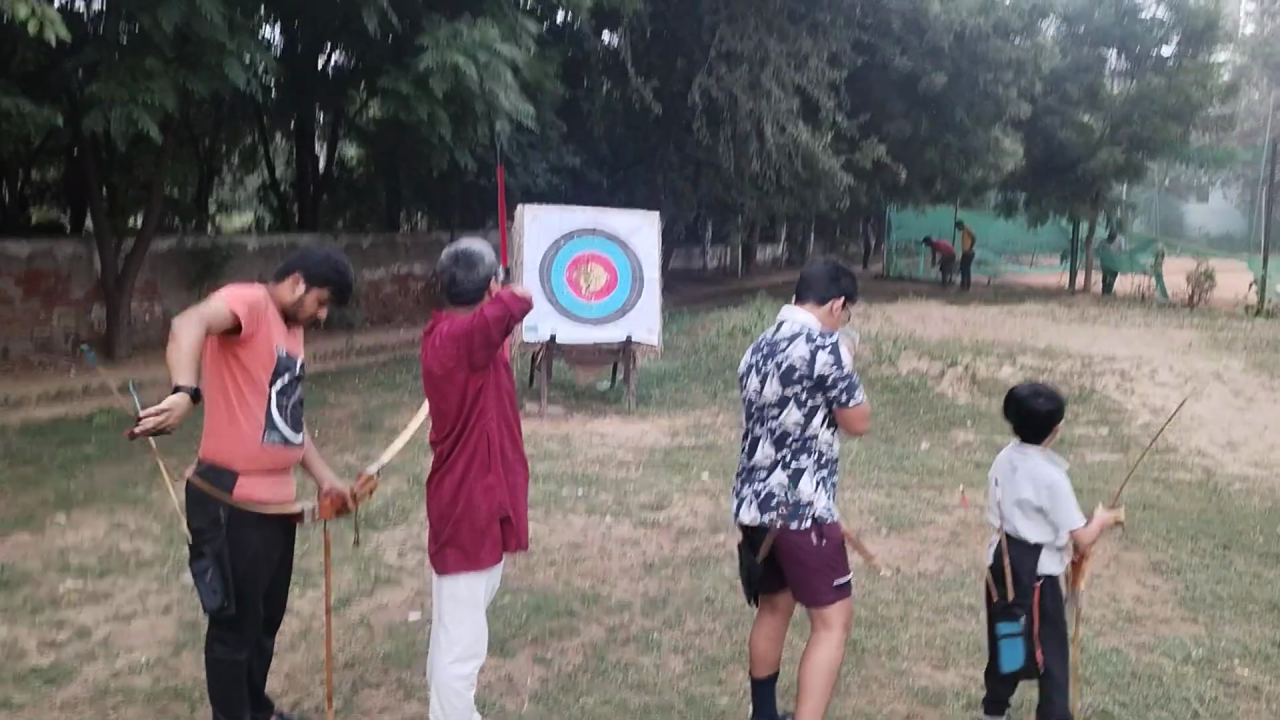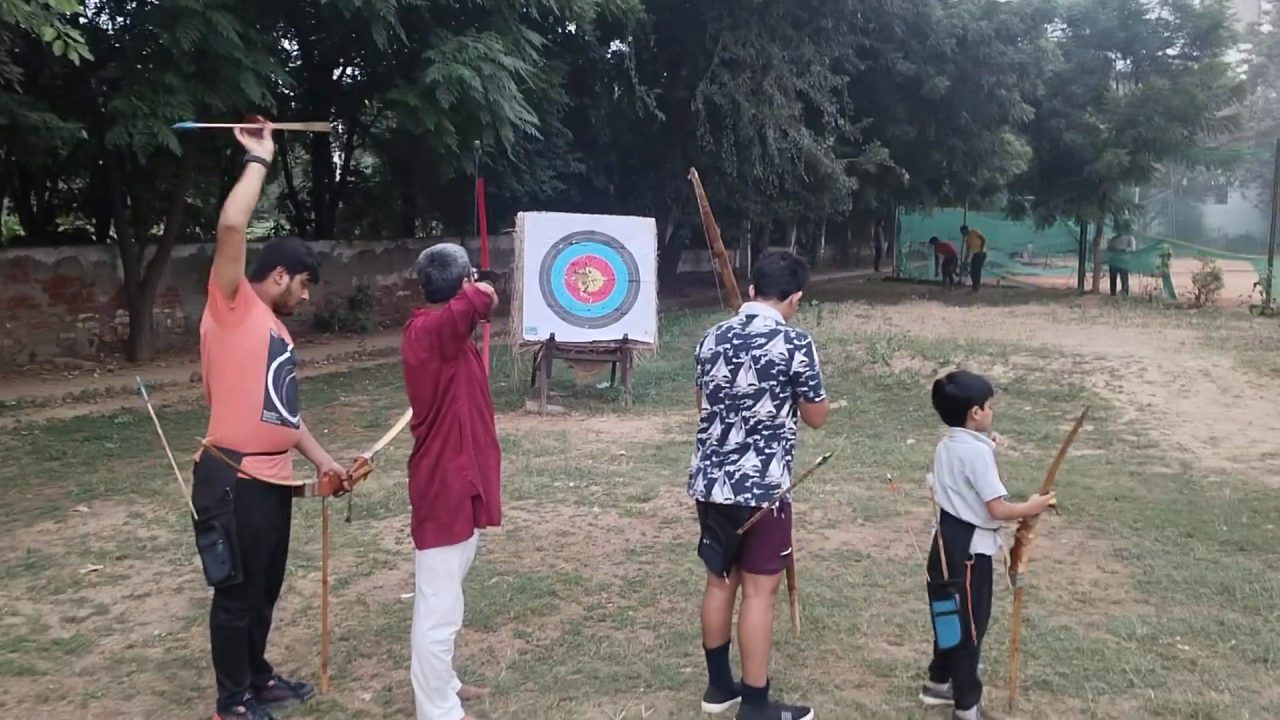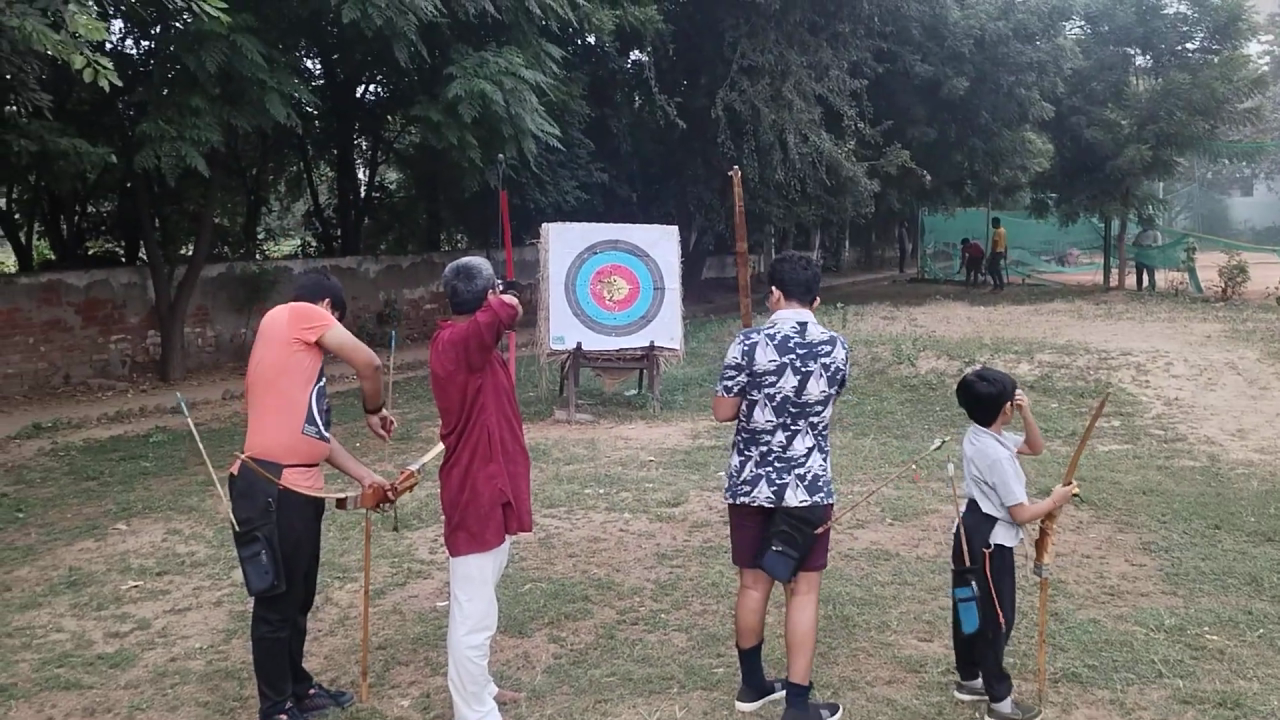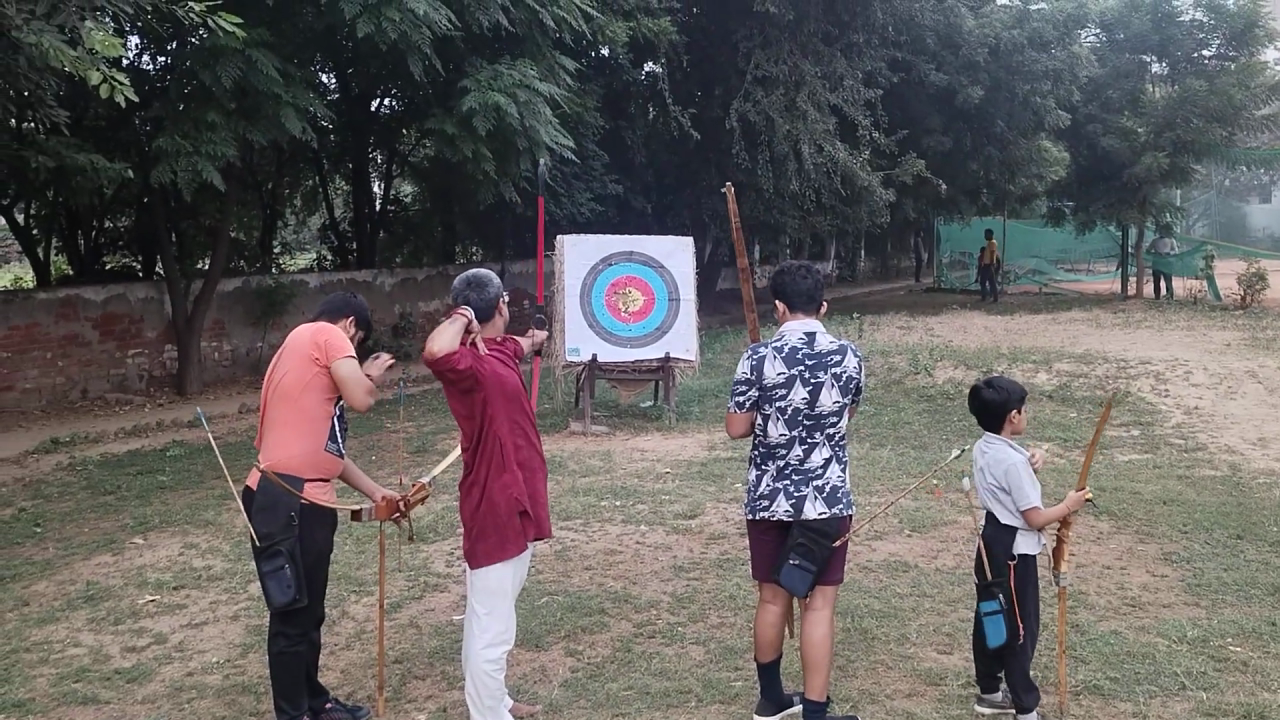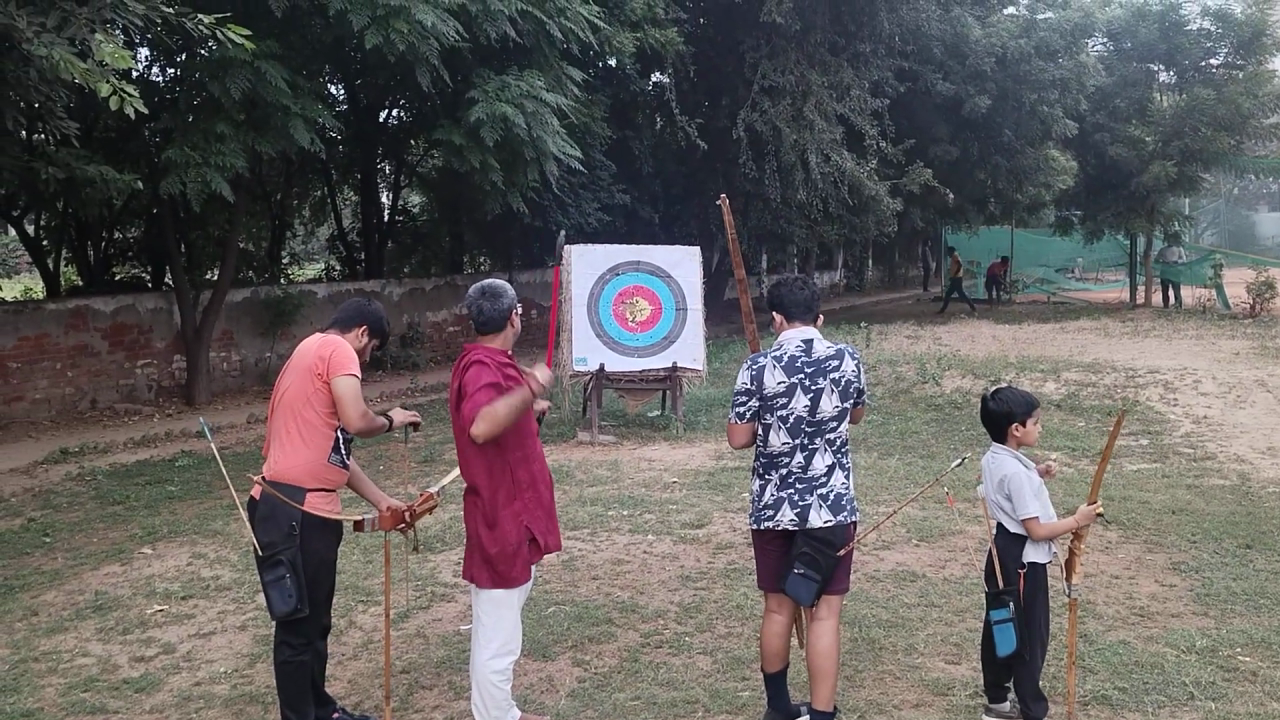
dt=1s
person 1, frame 1
left shoulder: (292, 329)
right shoulder: (247, 302)
right elbow: (191, 323)
left wrist: (324, 477)
right wrist: (185, 392)
left hip: (275, 499)
right hip: (233, 500)
left knee: (266, 617)
right knee: (235, 623)
person 1, frame 2
left shoulder: (276, 328)
right shoulder: (232, 308)
right elbow: (230, 229)
left wrist: (322, 460)
right wrist: (260, 161)
left hip: (272, 480)
right hip: (236, 480)
left knee: (265, 589)
right knee: (237, 591)
person 1, frame 3
left shoulder: (293, 343)
right shoulder: (294, 314)
left elbow: (313, 429)
right elbow: (368, 363)
left wrist: (365, 476)
right wrist: (374, 410)
left hip: (299, 489)
right hip: (272, 490)
left knee: (298, 597)
right knee: (277, 601)
person 1, frame 4
left shoulder: (303, 349)
right shoulder: (326, 335)
right elbow: (360, 400)
left wrist: (374, 491)
right wrist: (370, 375)
left hip: (301, 501)
right hip: (288, 501)
left knee: (308, 611)
right knee: (293, 615)
person 1, frame 5
left shoulder: (316, 355)
right shoulder: (334, 349)
left elbow: (334, 448)
right elbow: (356, 421)
left wrist: (382, 500)
right wrist: (391, 420)
left hip: (308, 510)
right hip: (292, 510)
left knee: (315, 621)
right knee: (299, 625)
person 2, frame 1
left shoulder: (444, 333)
right shoulder: (463, 336)
right elbow: (517, 300)
right wrist: (505, 298)
left hip: (467, 498)
right hip: (471, 504)
left knee: (458, 626)
right knee: (461, 638)
person 2, frame 2
left shoulder: (430, 328)
right shoulder: (435, 329)
right elbow: (480, 299)
right wrist: (480, 293)
left hip: (450, 478)
right hip: (447, 483)
left knee: (439, 596)
right knee: (439, 604)
person 2, frame 3
left shoulder: (461, 340)
right shoulder: (460, 341)
right elbow: (507, 309)
right wrist: (503, 305)
left hip: (484, 486)
right hip: (478, 492)
left knee: (475, 604)
right knee: (474, 611)
person 2, frame 4
left shoulder: (496, 349)
right shoulder: (469, 361)
right elbow: (435, 352)
left wrist: (531, 341)
right wrist: (461, 318)
left hip: (507, 501)
right hip: (497, 507)
left knee: (489, 618)
right knee: (492, 625)
person 2, frame 5
left shoulder: (489, 364)
right shoulder: (481, 368)
right elbow: (481, 427)
left wrist: (528, 402)
right wrist: (529, 389)
left hip: (513, 515)
right hip: (502, 521)
left knee: (498, 630)
right knee: (497, 636)
person 3, frame 1
left shoulder: (758, 348)
right shoulder: (822, 346)
right elbow: (857, 422)
right wrist: (844, 367)
left hip: (755, 502)
right hip: (801, 507)
left knee: (772, 608)
right knee: (832, 621)
person 3, frame 2
left shoulder: (714, 337)
right shoulder: (794, 343)
right elbow: (816, 416)
right wrist: (802, 389)
left hip: (710, 480)
right hip: (759, 486)
left knee: (720, 580)
right knee: (759, 590)
person 3, frame 3
left shoulder: (750, 343)
right shoulder: (836, 348)
left elbow: (723, 412)
left hip: (751, 484)
right hip: (808, 487)
left knee: (753, 583)
right knee: (804, 589)
person 3, frame 4
left shoulder: (759, 358)
right shoulder: (849, 356)
left elbow: (736, 428)
left hip: (769, 498)
right hip: (826, 499)
left knee: (772, 597)
right knee: (819, 603)
person 3, frame 5
left shoulder: (758, 367)
right shoulder: (847, 360)
left elbow: (738, 438)
left hip: (774, 508)
right hip: (831, 508)
left knee: (778, 607)
right knee: (825, 612)
person 4, frame 1
left shoulder: (1003, 459)
right shoulder: (1049, 476)
right elbow: (1082, 538)
right wrist: (1104, 520)
left hip: (1002, 561)
right hip: (1035, 571)
right knee: (1050, 653)
person 4, frame 2
left shoulder: (946, 446)
right shoulder: (976, 450)
right elbow: (997, 508)
right wrist: (1031, 507)
left hip: (948, 539)
right hip: (969, 546)
right knee: (970, 626)
left ankle: (938, 683)
person 4, frame 3
left shoulder: (977, 436)
right shoulder: (998, 456)
left elbow: (1036, 447)
right elbow: (1021, 514)
left wrist: (1028, 415)
right wrist: (1055, 500)
left hip: (971, 533)
right hip: (989, 542)
right knee: (995, 620)
left ankle: (969, 680)
person 4, frame 4
left shoulder: (984, 447)
right shoulder: (1013, 461)
right elbow: (1034, 518)
left wrist: (1032, 462)
right wrist: (1068, 505)
left hip: (991, 543)
right hip: (1013, 551)
right knee: (1021, 631)
person 4, frame 5
left shoulder: (993, 459)
right shoulder: (1017, 473)
right elbow: (1036, 530)
left wrist: (1038, 475)
right wrist: (1077, 520)
left hip: (1003, 553)
right hip: (1024, 562)
right knee: (1029, 640)
